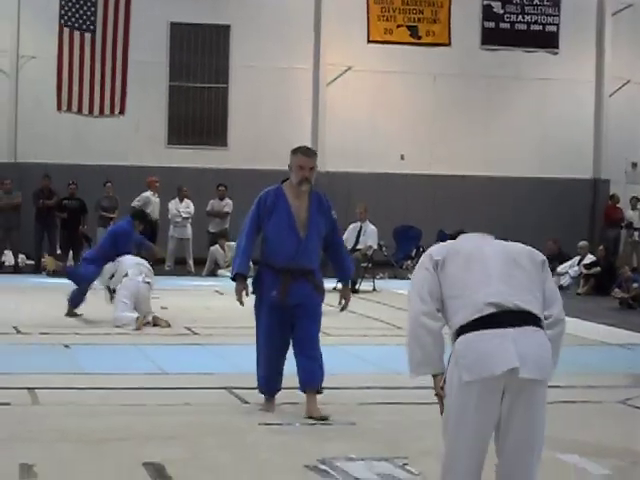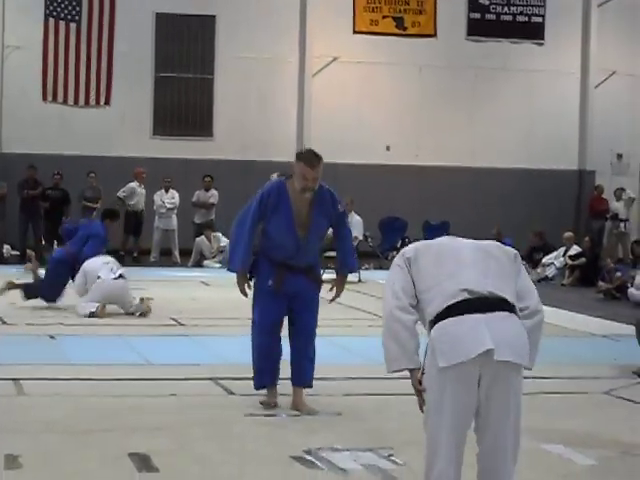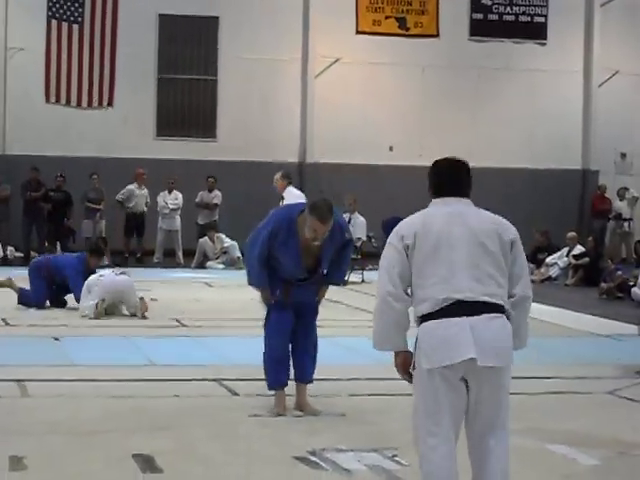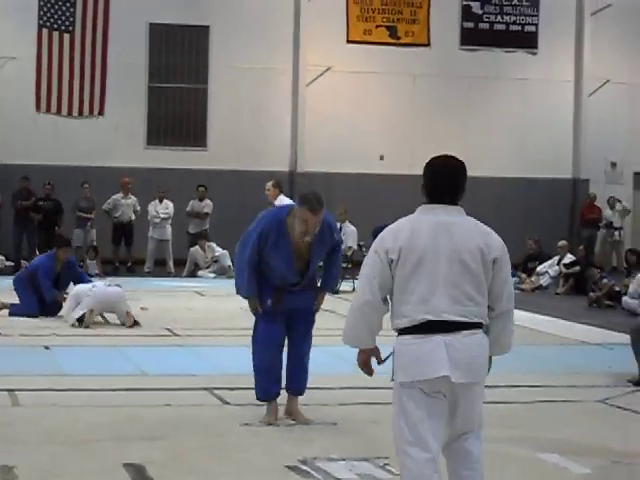
dt=0.3s
person 1, frame 1
left shoulder: (438, 253)
right shoulder: (529, 253)
left elbow: (423, 315)
right elbow: (555, 315)
left wrist: (436, 371)
left hip: (475, 352)
right hip: (532, 348)
left knee: (462, 454)
right knee: (522, 454)
person 1, frame 2
left shoulder: (412, 253)
right shoulder: (502, 250)
left elbow: (398, 312)
right elbow: (532, 310)
left wrist: (413, 367)
right wrist: (522, 361)
left hip: (452, 338)
right hip: (507, 337)
left knee: (444, 439)
right knee: (500, 440)
person 1, frame 3
left shoulder: (409, 227)
right shoulder: (502, 226)
left elbow: (391, 293)
right elbow: (521, 293)
left wrist: (399, 347)
right wrist: (509, 341)
left hip: (441, 337)
right hip: (493, 333)
left knee: (436, 436)
right knee: (491, 432)
person 1, frame 4
left shoulder: (395, 234)
right shoulder: (488, 238)
left elbow: (368, 297)
right elbow: (503, 304)
left wrist: (365, 344)
right wrist: (490, 349)
left hip: (418, 351)
right hip: (469, 349)
left knee: (419, 449)
right knee: (466, 436)
person 2, frame 1
left shoulder: (322, 204)
right shoulder: (268, 199)
left elbow: (335, 245)
right elbow: (247, 237)
left wrist: (345, 282)
right wrist: (240, 276)
left hip: (309, 284)
right hip: (274, 282)
left knee: (309, 344)
right knee: (271, 344)
left ankle: (311, 404)
right ankle: (269, 394)
person 2, frame 2
left shoulder: (328, 198)
right shoulder: (270, 193)
left elbow: (342, 233)
right elbow: (244, 228)
left wrist: (342, 273)
right wrist: (241, 270)
left hip: (307, 277)
right hip: (271, 274)
left knee: (304, 336)
right knee: (266, 331)
left ankle: (298, 395)
right ankle: (270, 390)
person 2, frame 3
left shoulder: (339, 227)
right shoulder: (279, 221)
left elbow: (344, 251)
right elbow: (254, 251)
left wrist: (330, 282)
right wrist: (262, 286)
left hip: (311, 285)
right hip: (279, 283)
left knee: (305, 336)
right knee: (277, 336)
left ankle: (301, 396)
right ankle: (279, 396)
person 2, frame 4
left shoulder: (329, 227)
right shoulder: (268, 222)
left elbow: (333, 257)
right elbow: (245, 257)
left wrist: (325, 289)
right wrist: (250, 294)
left hip: (304, 293)
right hip: (270, 291)
left knee: (300, 347)
right knee: (267, 346)
left ankle: (292, 403)
right ankle: (271, 405)
